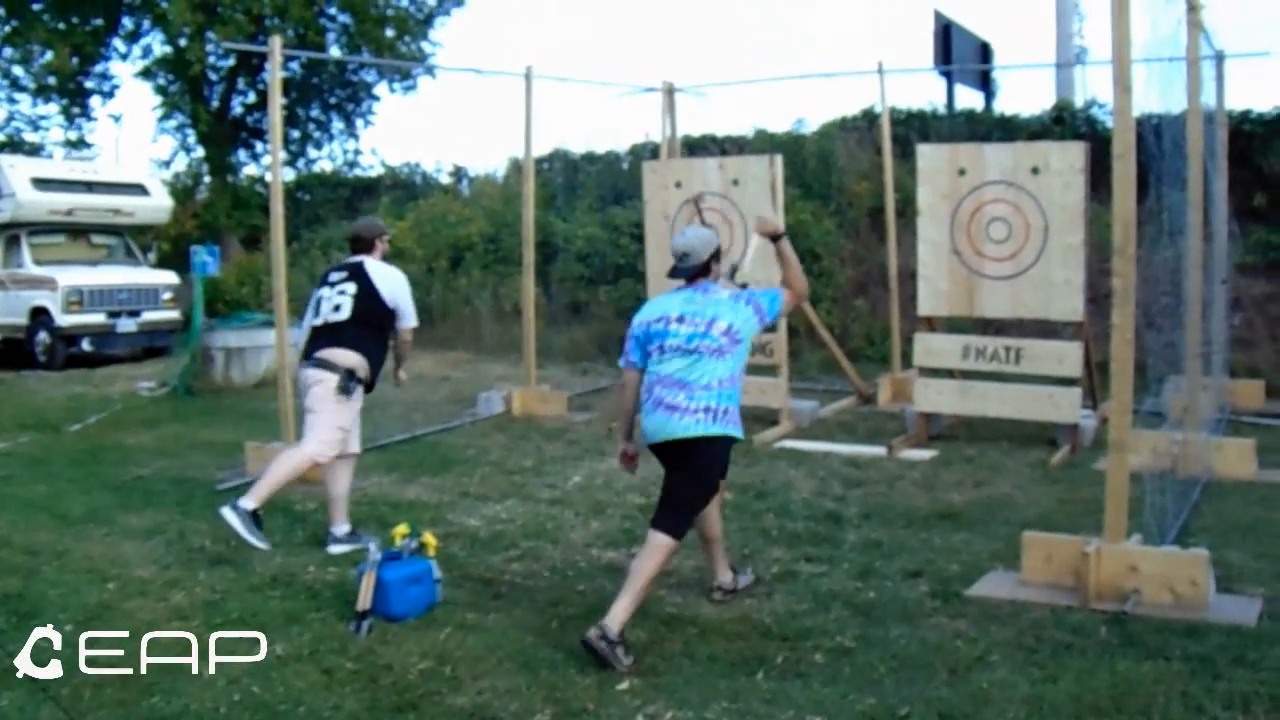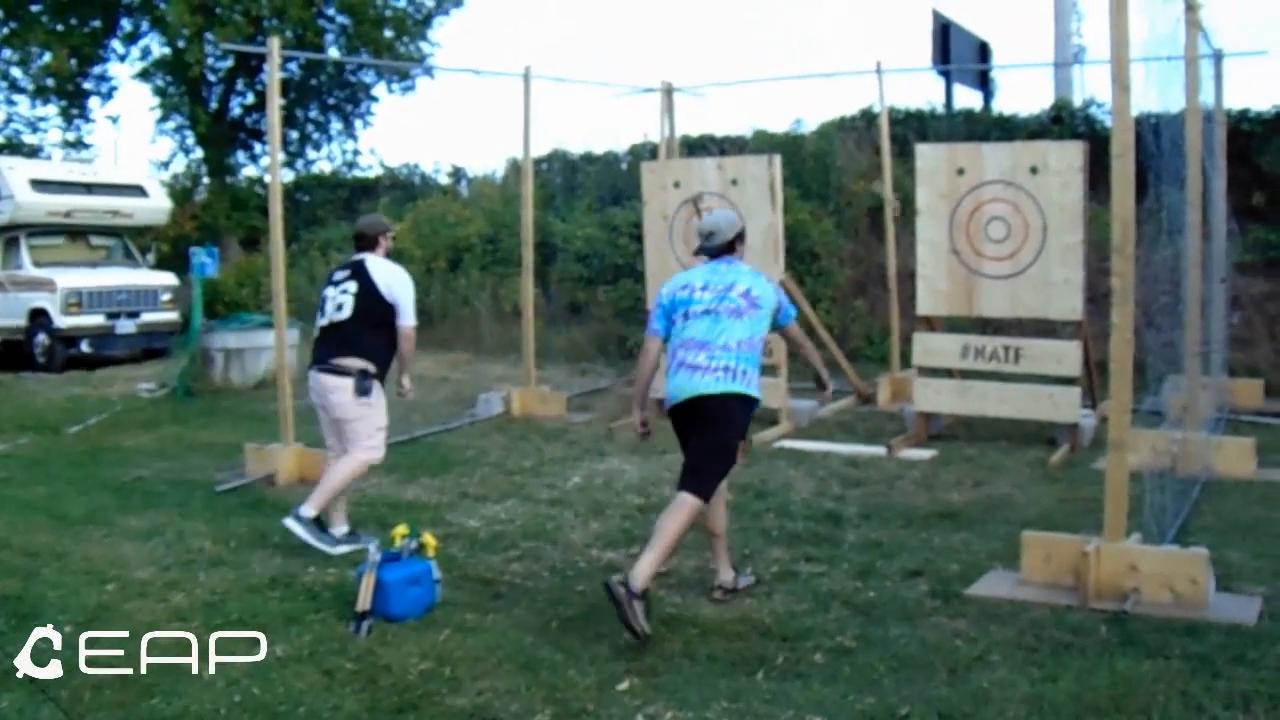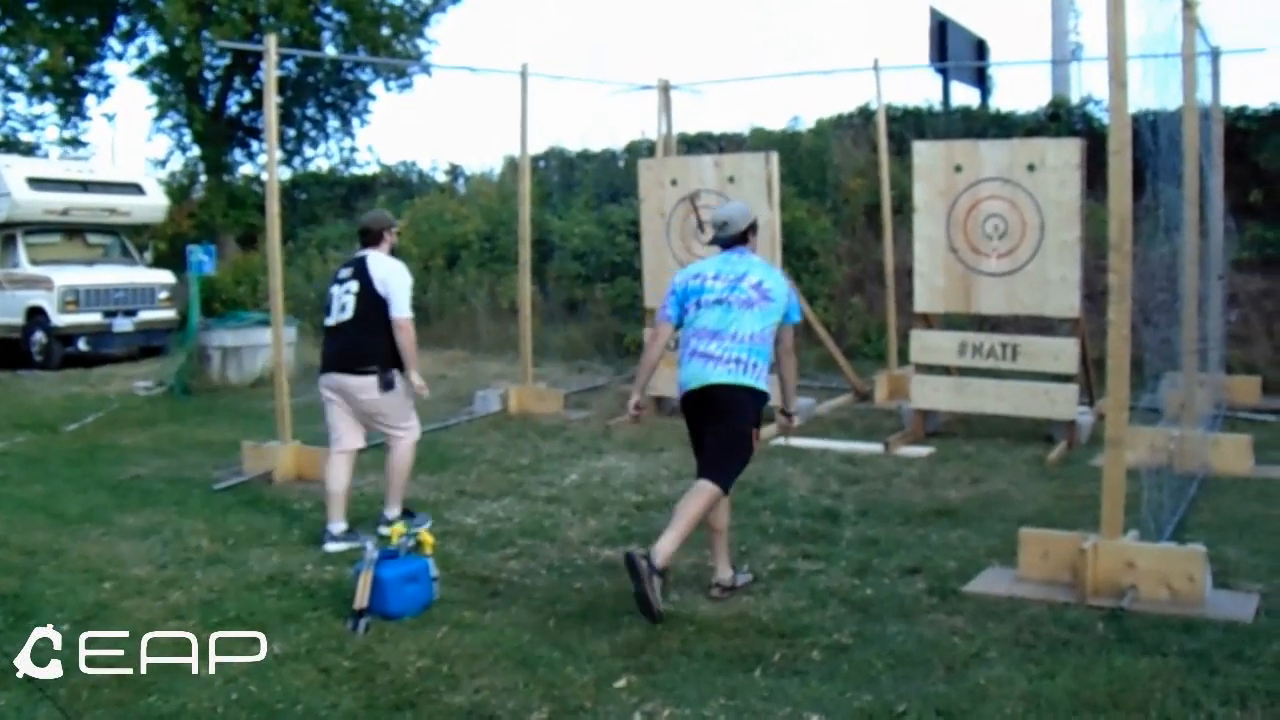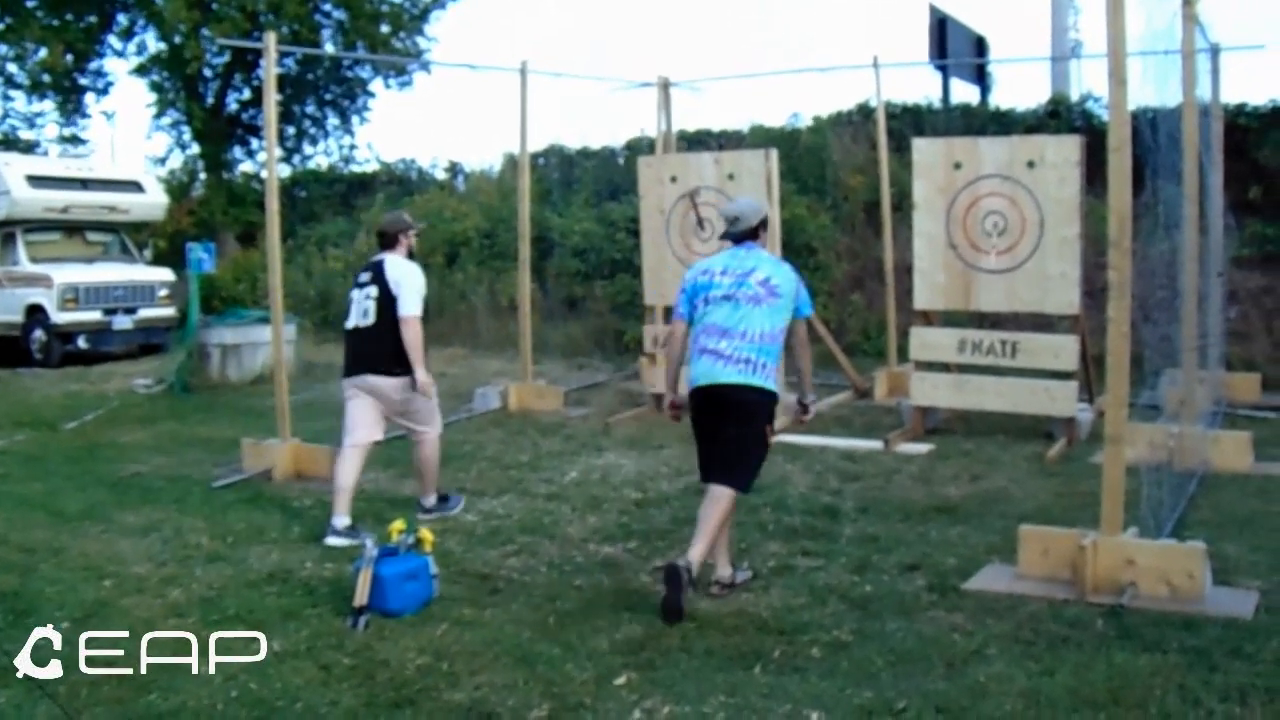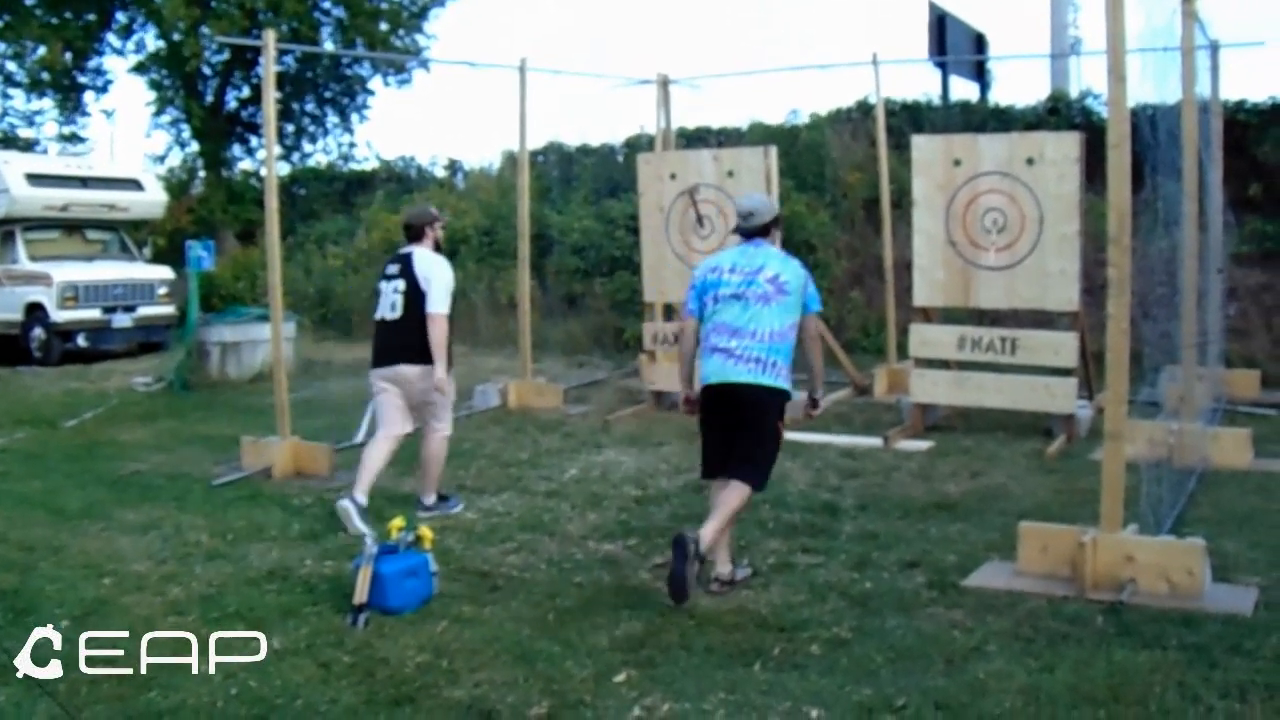
dt=0.2s
person 1, frame 1
left shoulder: (650, 311)
right shoulder: (741, 305)
left elbow: (630, 383)
right elbow: (797, 291)
left wrist: (625, 438)
right wrist: (779, 238)
left hip: (660, 428)
right hip: (707, 430)
left knee: (704, 490)
right knee: (666, 528)
left ankle: (724, 578)
right ankle: (610, 627)
person 1, frame 2
left shoulder: (676, 286)
right shoulder: (761, 285)
left elbow: (650, 351)
right elbow: (796, 336)
left wrist: (639, 406)
right wrist: (821, 372)
left hip: (682, 395)
right hip: (728, 395)
left knee: (713, 477)
right knee: (694, 489)
left ankle: (725, 575)
right ankle: (634, 581)
person 1, frame 3
left shoulder: (689, 276)
right shoulder: (775, 279)
left elbow: (659, 337)
right elbow: (786, 349)
left wrist: (638, 390)
right wrist: (788, 404)
left hip: (694, 387)
right hip: (741, 387)
left knee: (715, 475)
right knee: (714, 479)
left ankle: (724, 573)
right ankle: (655, 558)
person 1, frame 4
left shoulder: (699, 271)
right shoulder: (784, 273)
left elbow: (677, 334)
right elbow: (800, 341)
left wrist: (670, 390)
right wrist: (806, 395)
left hip: (703, 384)
right hip: (751, 386)
left knee: (717, 478)
right knee: (729, 482)
left ankle: (723, 570)
right ankle: (690, 563)
person 1, frame 5
left shoulder: (709, 268)
right shoulder: (793, 270)
left elbow: (688, 332)
right elbow: (811, 336)
left wrist: (687, 386)
right wrist: (816, 391)
left hip: (715, 382)
right hip: (765, 384)
left knee: (721, 475)
right knee: (745, 477)
left ankle: (722, 567)
right ankle: (700, 542)
person 2, frame 1
left shoulder: (329, 277)
right shoulder: (391, 276)
left elbow: (307, 329)
right elbow: (405, 333)
right wrist: (400, 367)
left hip: (315, 368)
right hip: (341, 376)
left knee: (345, 452)
right knee: (316, 449)
left ankle: (341, 532)
right ankle: (246, 505)
person 2, frame 2
left shoulder: (335, 275)
right shoulder: (393, 274)
right elbow: (406, 331)
right wrist: (405, 375)
left hip: (321, 372)
right hip: (354, 376)
left knee: (340, 451)
right knee: (365, 452)
left ankle: (338, 531)
right ankle: (307, 513)
person 2, frame 3
left shoulder: (342, 272)
right shoulder: (391, 268)
right elbow: (401, 323)
right wrist: (412, 371)
left hip: (332, 373)
right hip: (371, 374)
left knee: (342, 447)
right knee: (405, 436)
left ankle: (336, 530)
right ankle: (393, 514)
person 2, frame 4
left shoulder: (363, 274)
right shoulder: (406, 270)
right elbow: (409, 320)
right wrist: (420, 369)
left hip: (358, 374)
right hip: (396, 374)
left knee: (355, 443)
right knee: (428, 432)
left ankle: (339, 524)
right ankle: (430, 502)
person 2, frame 5
left shoulder: (390, 267)
right shoulder: (435, 263)
right elbow: (436, 318)
right wrist: (440, 366)
left hip: (385, 365)
right hip: (421, 365)
left knee: (387, 435)
right knee: (437, 431)
left ankle: (356, 498)
right ankle: (430, 501)
